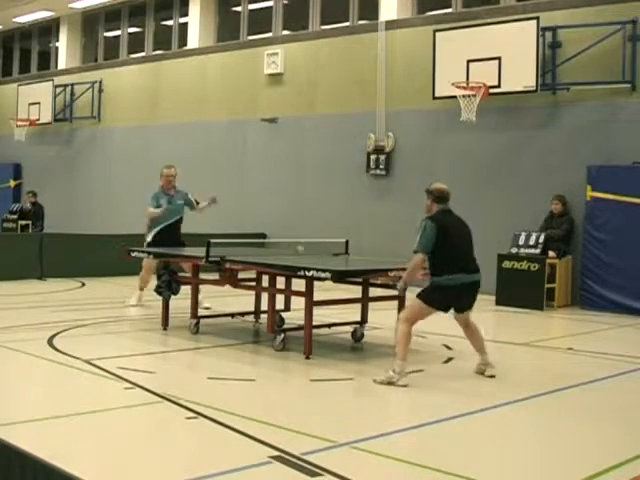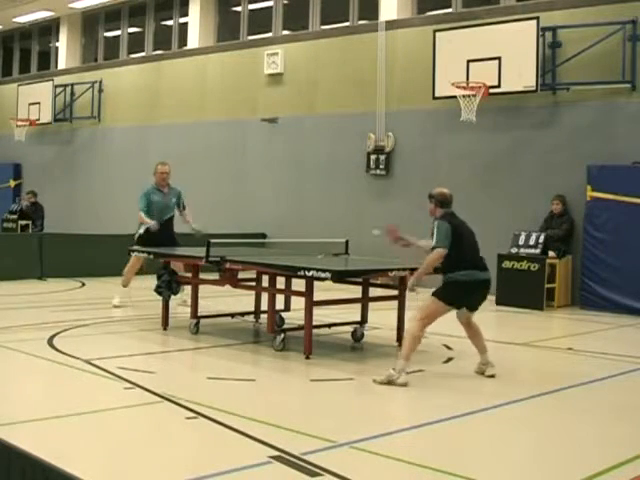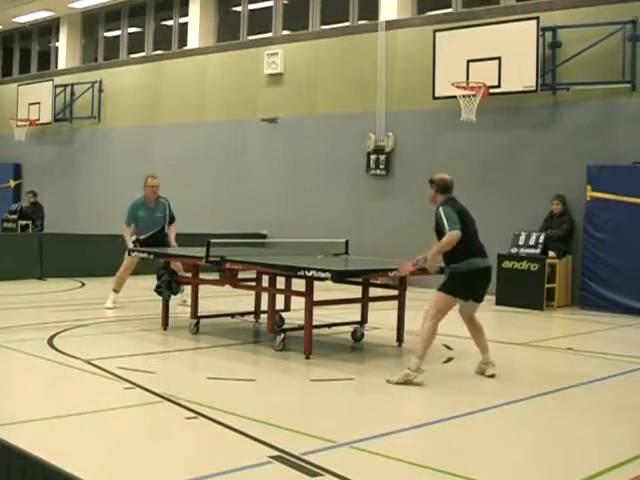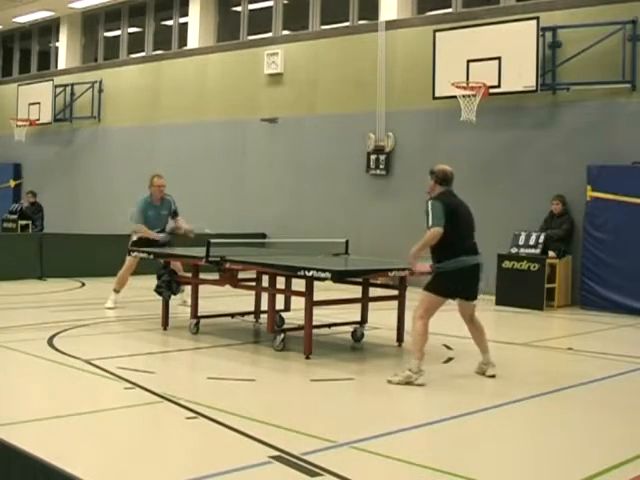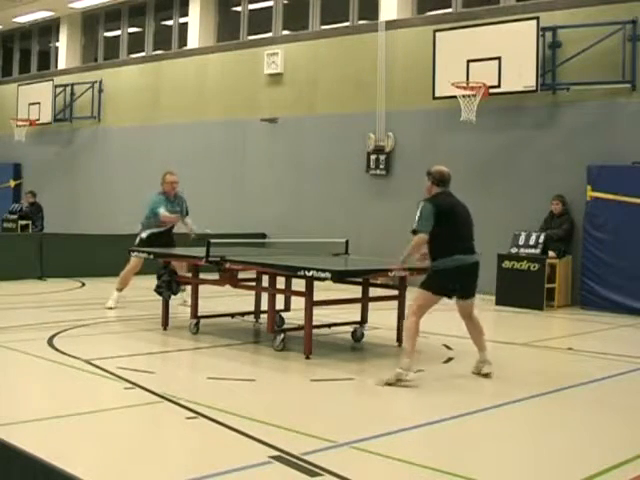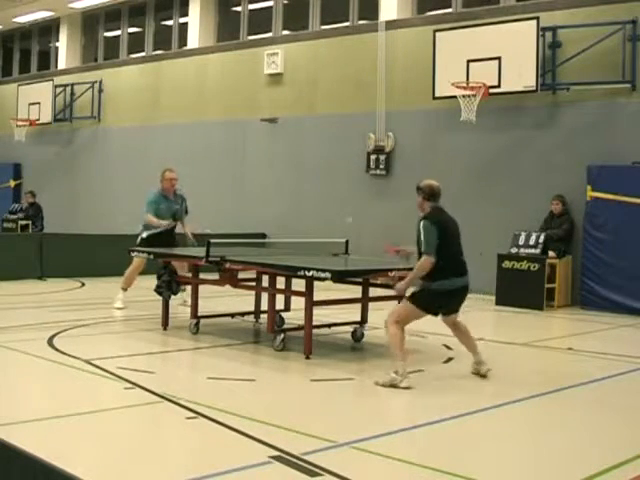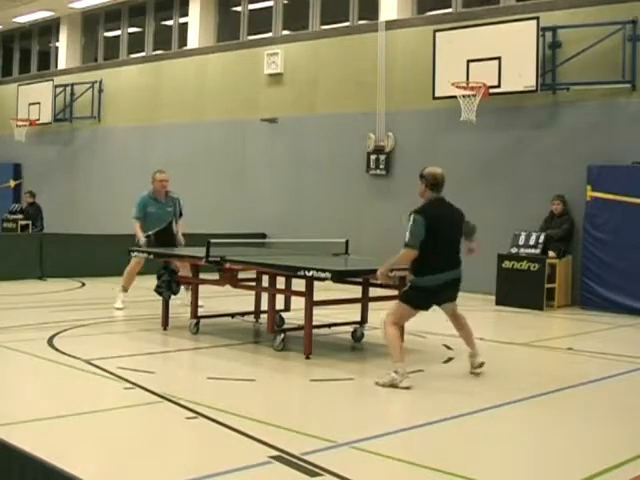
dt=0.2s
person 1, frame 1
left shoulder: (431, 222)
right shoulder: (461, 224)
left elbow: (420, 258)
left wrist: (404, 279)
right wrist: (433, 271)
left hip: (446, 284)
right hip: (472, 282)
left knee: (405, 319)
right knee: (464, 321)
left ankle: (398, 372)
right ankle: (486, 364)
person 1, frame 2
left shoulder: (442, 222)
right shoulder: (460, 224)
left elbow: (439, 252)
right elbow: (436, 246)
left wrist: (416, 276)
right wrist: (410, 241)
left hip: (462, 281)
right hip: (483, 282)
left knee: (419, 320)
right knee: (466, 320)
left ankle: (399, 370)
right ankle: (486, 364)
person 1, frame 3
left shoulder: (444, 208)
right shoulder: (458, 208)
left elbow: (454, 235)
left wrist: (433, 255)
right wrist: (428, 256)
left hip: (465, 271)
right hip: (482, 270)
left knee: (431, 317)
right knee: (468, 315)
left ankle: (414, 370)
right ankle: (487, 363)
person 1, frame 4
left shoulder: (436, 201)
right shoulder: (460, 204)
left elbow: (436, 231)
left wrist: (415, 250)
left hip: (451, 269)
right hip: (472, 266)
left knee: (421, 315)
right knee: (469, 316)
left ankle: (414, 371)
right ankle: (487, 363)
person 1, frame 5
left shoulder: (430, 204)
right shoulder: (460, 206)
left elbow: (421, 237)
left wrist: (404, 257)
right wrist: (431, 252)
left hip: (447, 268)
right hip: (470, 265)
left knee: (414, 313)
right knee: (468, 314)
left ankle: (405, 368)
right ankle: (484, 361)
person 1, frame 6
left shoulder: (427, 221)
right shoulder: (449, 220)
left elbow: (429, 260)
left wrist: (406, 282)
left hip: (439, 287)
right hip: (460, 285)
left knee: (394, 321)
right knee: (452, 322)
left ankle: (400, 374)
right ankle: (480, 363)
person 1, frame 7
left shoulder: (420, 214)
right shoulder: (456, 212)
left elbow: (410, 252)
right elbow: (469, 233)
left wrist: (385, 267)
right wrist: (471, 245)
left hip: (425, 283)
right hip: (452, 278)
left knee: (391, 321)
right knee: (454, 314)
left ankle: (399, 373)
right ankle: (475, 356)
person 2, frame 1
left shoulder: (182, 195)
right shoulder: (157, 195)
left elbow: (197, 208)
right elbow: (149, 213)
left wrist: (208, 203)
right wrist: (160, 211)
left hip: (175, 239)
right hip: (156, 238)
left knee: (191, 267)
right knee: (148, 269)
right ankle: (138, 295)
person 2, frame 2
left shoulder: (176, 192)
right shoulder: (148, 192)
left elbow: (183, 211)
right elbow: (140, 213)
left wrist: (191, 224)
right wrist: (148, 222)
left hip: (167, 234)
right hip: (148, 233)
left knee: (178, 264)
right knee: (134, 263)
left ankle: (182, 296)
right ankle: (119, 295)
person 2, frame 3
left shoulder: (164, 203)
right shoulder: (135, 204)
left elbow: (171, 225)
right elbow: (127, 226)
left wrist: (172, 242)
right wrist: (129, 243)
left hip: (160, 240)
right hip: (139, 240)
left knee: (178, 267)
right knee: (126, 267)
left ankle: (182, 297)
right ankle: (112, 298)
person 2, frame 4
left shoulder: (169, 201)
right shoulder: (143, 204)
left elbow: (176, 218)
right elbow: (138, 227)
left wrist: (185, 227)
right wrist: (157, 236)
left hip: (161, 239)
right hip: (142, 239)
left knee: (177, 267)
right knee: (128, 267)
left ankle: (183, 297)
right ankle: (113, 298)
person 2, frame 5
left shoulder: (180, 199)
right shoulder: (158, 199)
left elbow: (184, 218)
right elbow: (164, 216)
left wrist: (190, 227)
right wrist: (176, 218)
left hip: (166, 238)
right hip: (148, 236)
left knee: (181, 265)
right knee: (133, 266)
left ankle: (184, 297)
right ankle: (115, 296)
person 2, frame 6
left shoulder: (181, 198)
right shoulder: (155, 197)
left elbow: (183, 217)
right elbow: (148, 218)
left wrist: (187, 232)
right wrist: (162, 223)
left hip: (168, 237)
right hip: (149, 236)
left knee: (182, 265)
right knee: (137, 265)
left ankle: (184, 297)
right ankle: (120, 297)
person 2, frame 7
left shoulder: (174, 199)
right shoulder: (144, 199)
left elbow: (179, 219)
right elbow: (136, 221)
left wrist: (179, 234)
right wrist: (141, 237)
left hip: (168, 238)
right hip: (148, 238)
left knee: (184, 265)
right knee: (135, 264)
left ankle: (190, 296)
right ankle: (121, 297)
